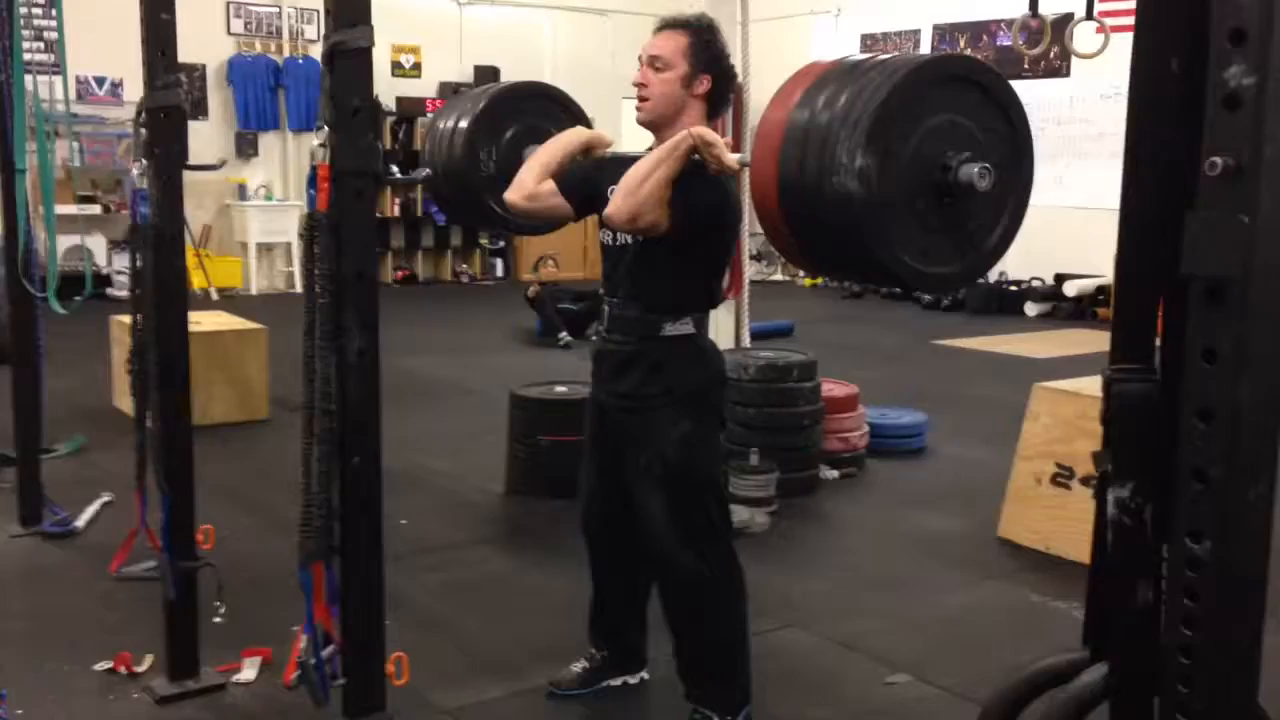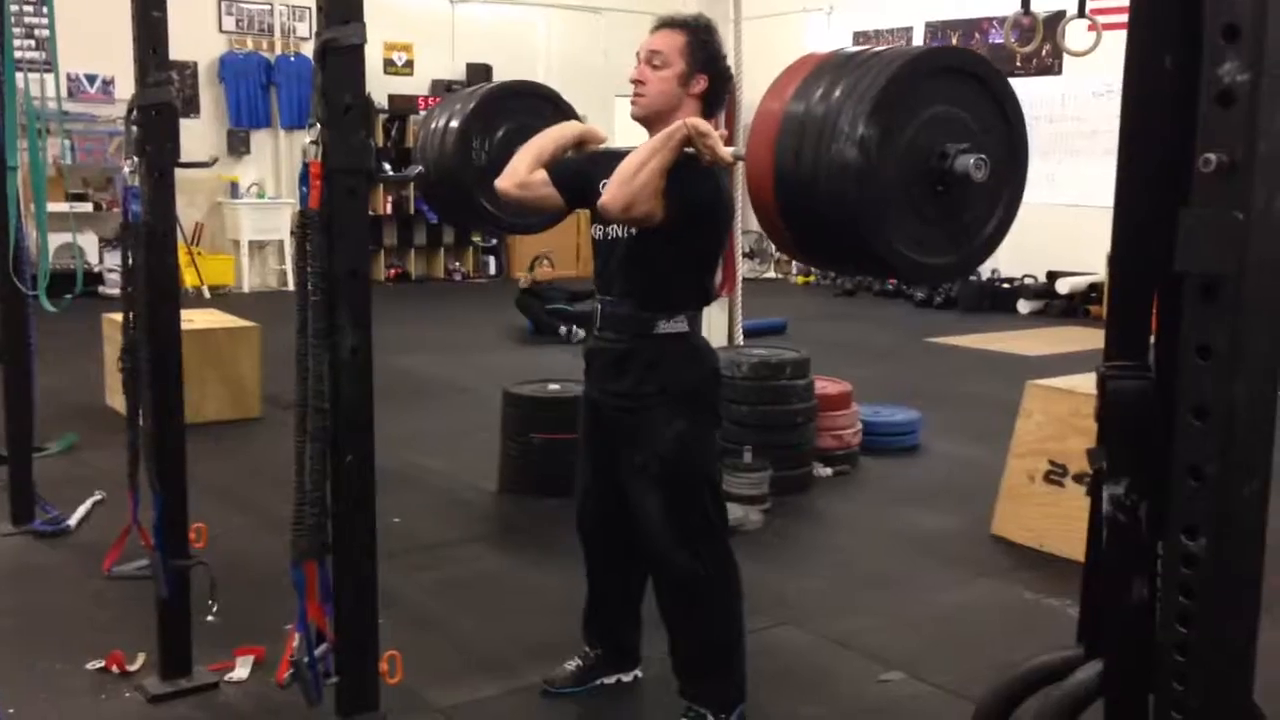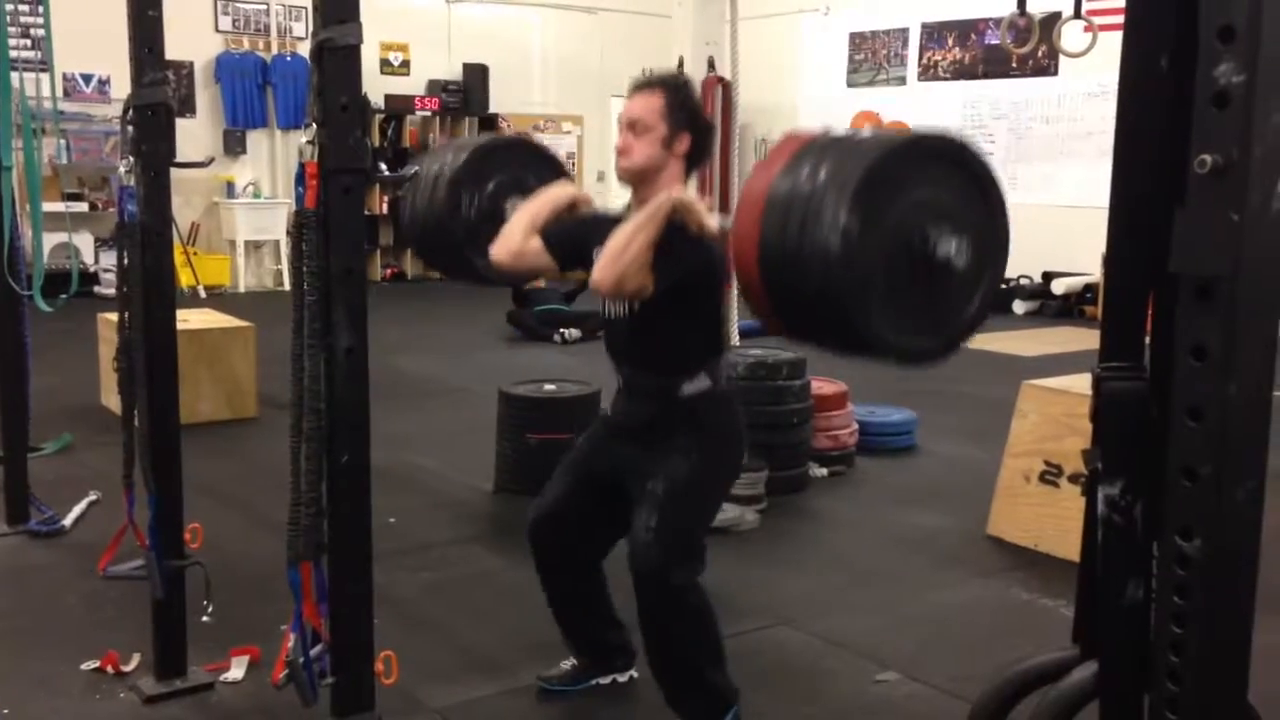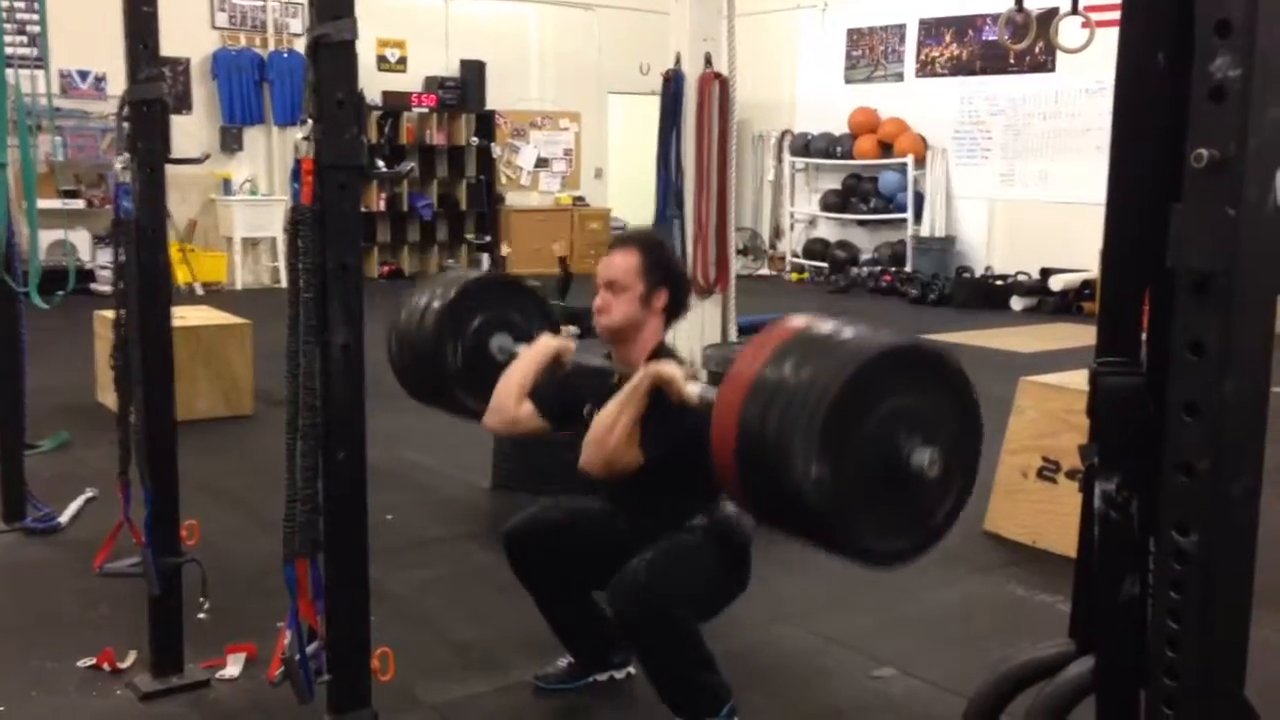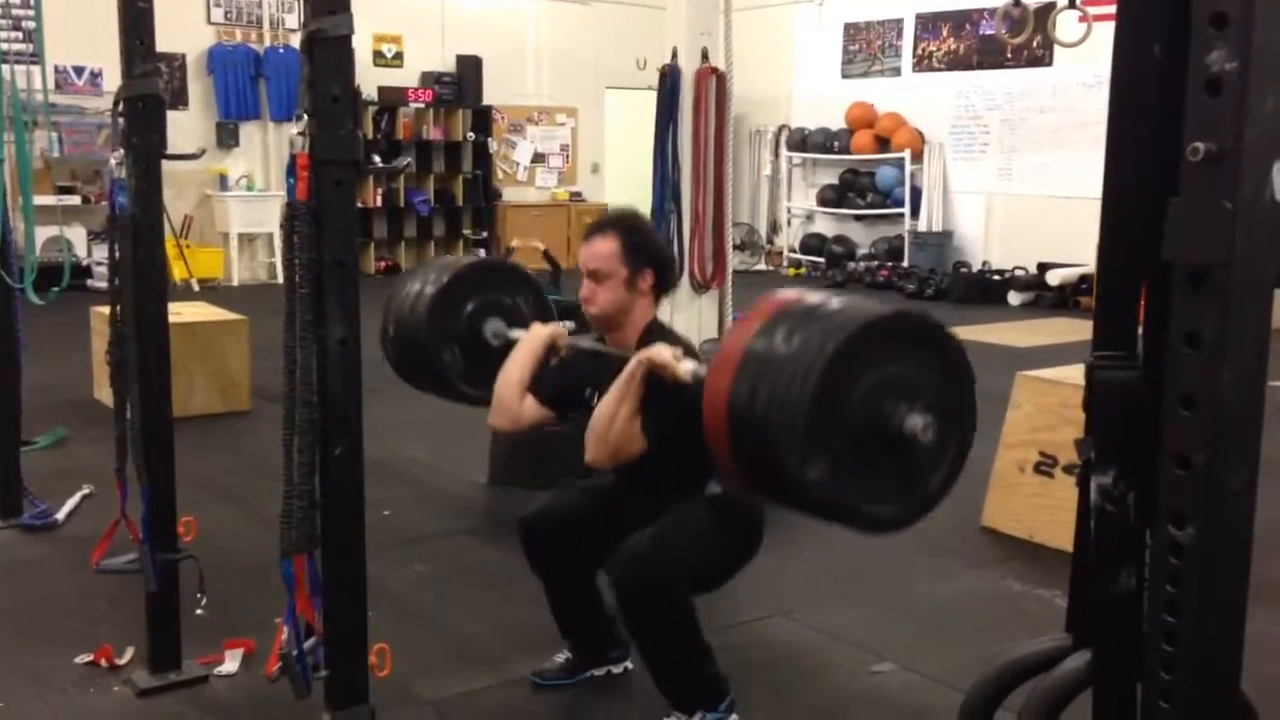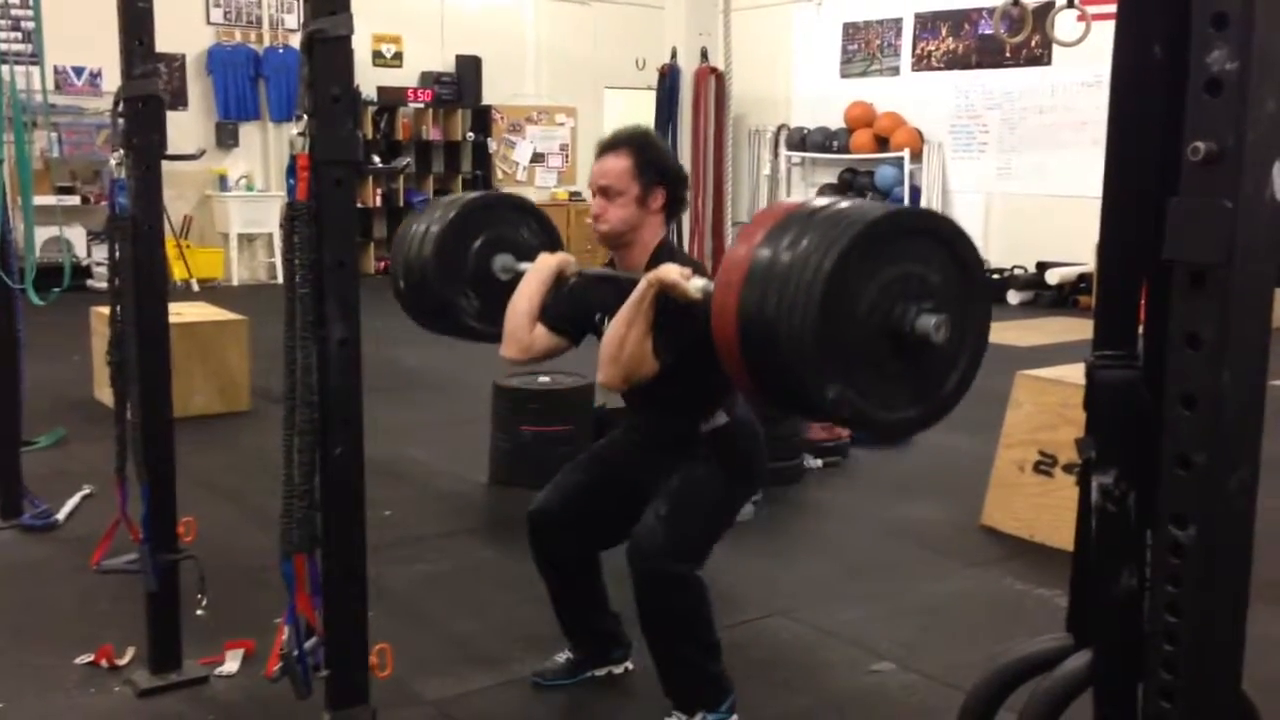
dt=0.5s
person 1, frame 1
left shoulder: (703, 180)
right shoulder: (624, 167)
left elbow: (625, 214)
right elbow: (523, 196)
left wrist: (684, 142)
right wrist: (576, 137)
left hip: (674, 377)
right hip: (616, 368)
left knee: (688, 546)
right knee: (608, 526)
right ankle: (617, 655)
person 1, frame 2
left shoulder: (697, 175)
right shoulder: (616, 159)
left elbow: (619, 203)
right elbow: (513, 183)
left wrist: (678, 132)
right wrist: (568, 131)
left hip: (668, 374)
right hip: (609, 366)
left knee: (683, 546)
right knee: (604, 525)
right ankle: (611, 652)
person 1, frame 3
left shoulder: (687, 236)
right shoulder: (607, 227)
left elbow: (607, 279)
right elbow: (506, 252)
left wrist: (664, 207)
right wrist: (558, 194)
left hip: (693, 427)
right hip: (631, 414)
left knee: (658, 562)
right knee: (554, 527)
right ankle: (603, 657)
person 1, frame 4
left shoulder: (673, 393)
right shoulder: (593, 380)
left elbow: (596, 461)
right elbow: (501, 418)
left wrist: (643, 383)
right wrist: (543, 349)
left hip: (703, 541)
left knee: (640, 591)
right knee: (528, 538)
right ankle: (602, 653)
person 1, frame 5
left shoulder: (669, 366)
right shoulder: (589, 360)
left elbow: (601, 454)
right elbow: (505, 416)
left wrist: (639, 369)
right wrist: (537, 338)
left hip: (715, 512)
left knee: (637, 566)
right knee: (544, 525)
right ankle: (599, 648)
person 1, frame 6
left shoulder: (681, 289)
right shoulder: (597, 285)
left elbow: (613, 375)
right elbow: (517, 346)
left wrist: (650, 287)
right wrist: (545, 266)
left hip: (714, 448)
right hip: (647, 438)
left knee: (657, 550)
right knee: (553, 518)
right ankle: (600, 648)
